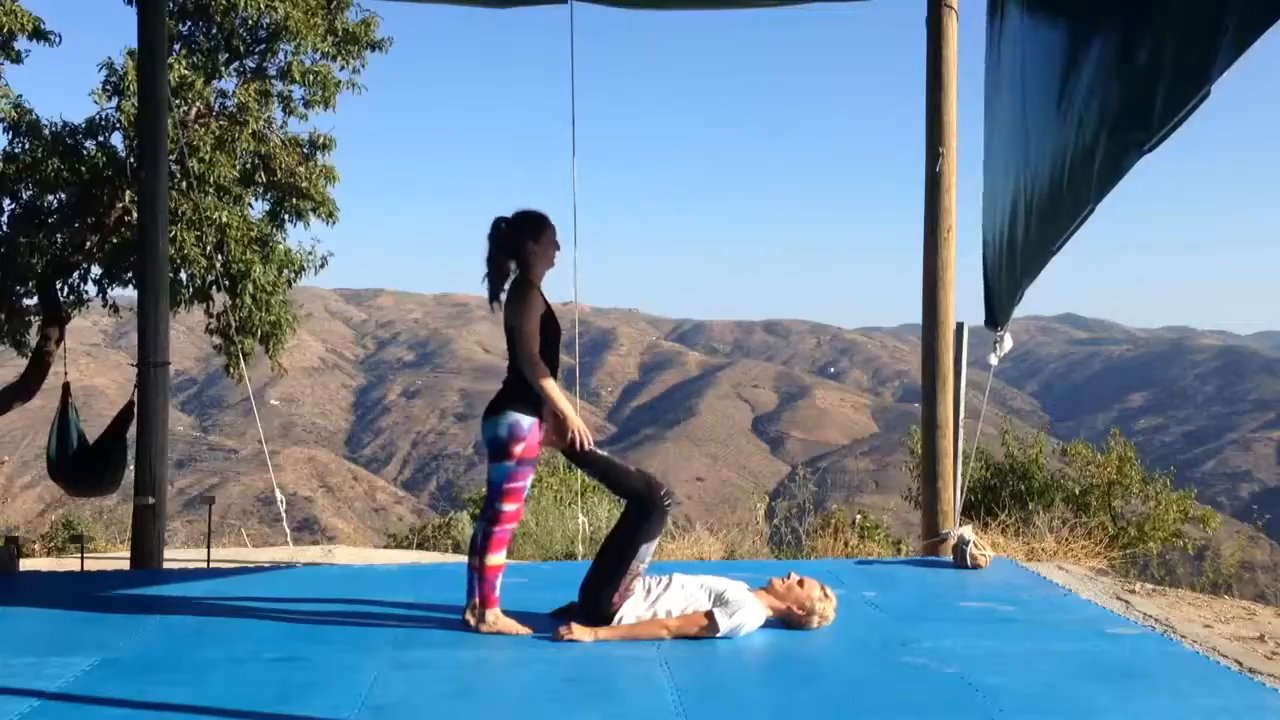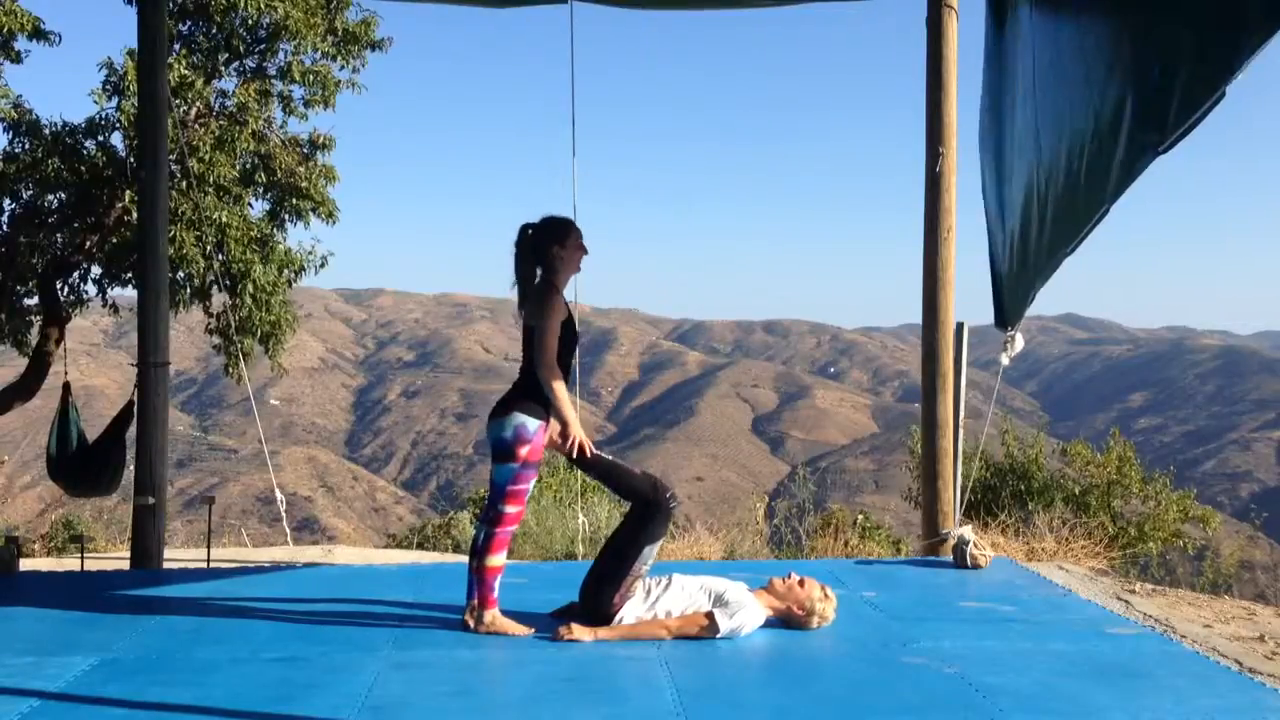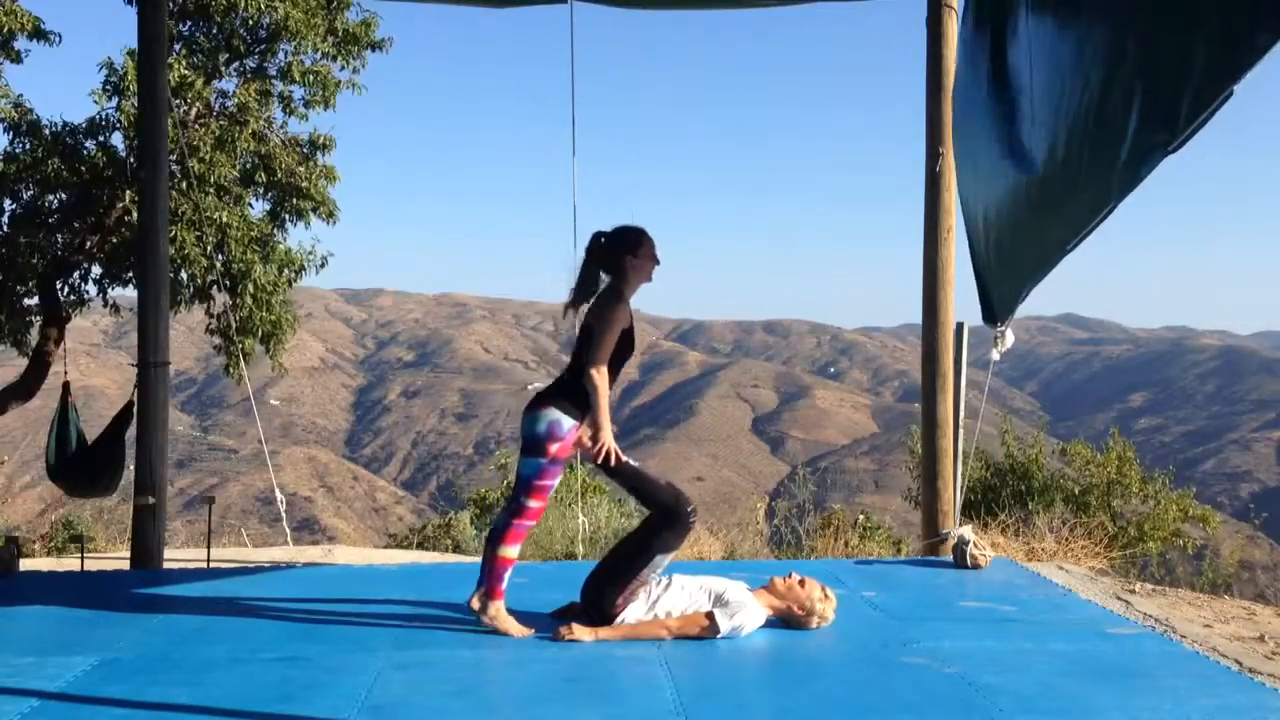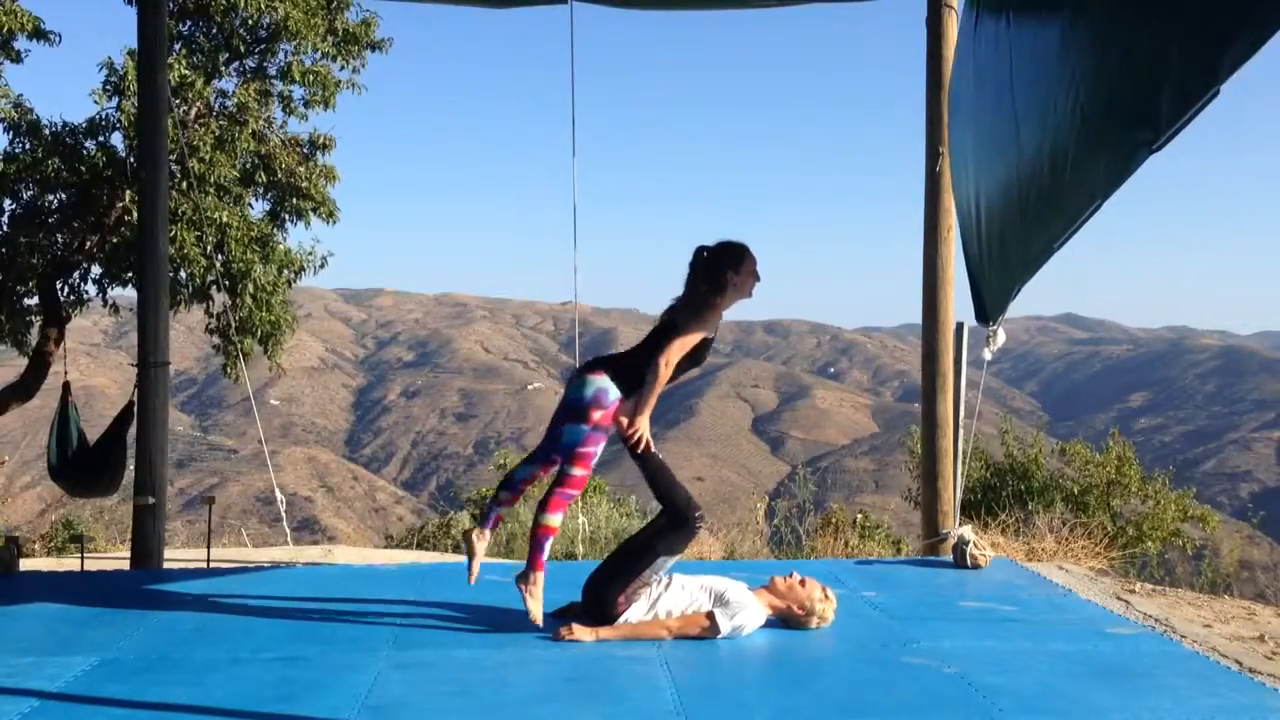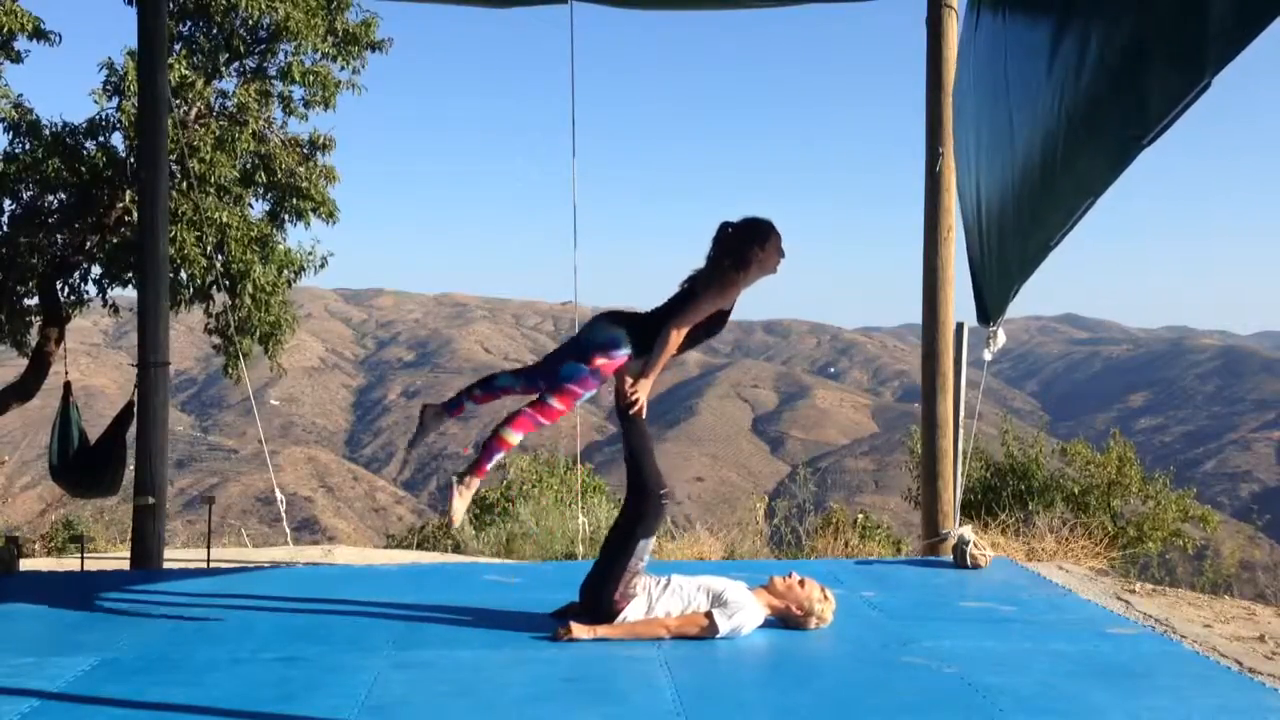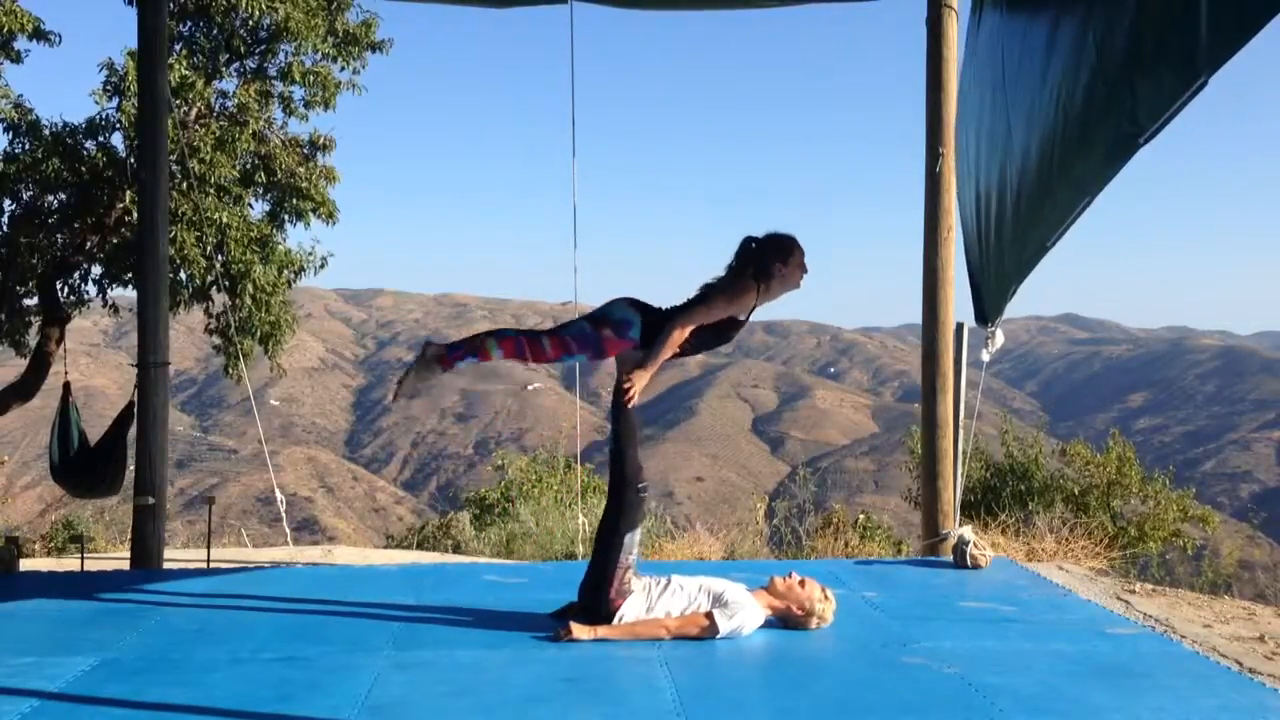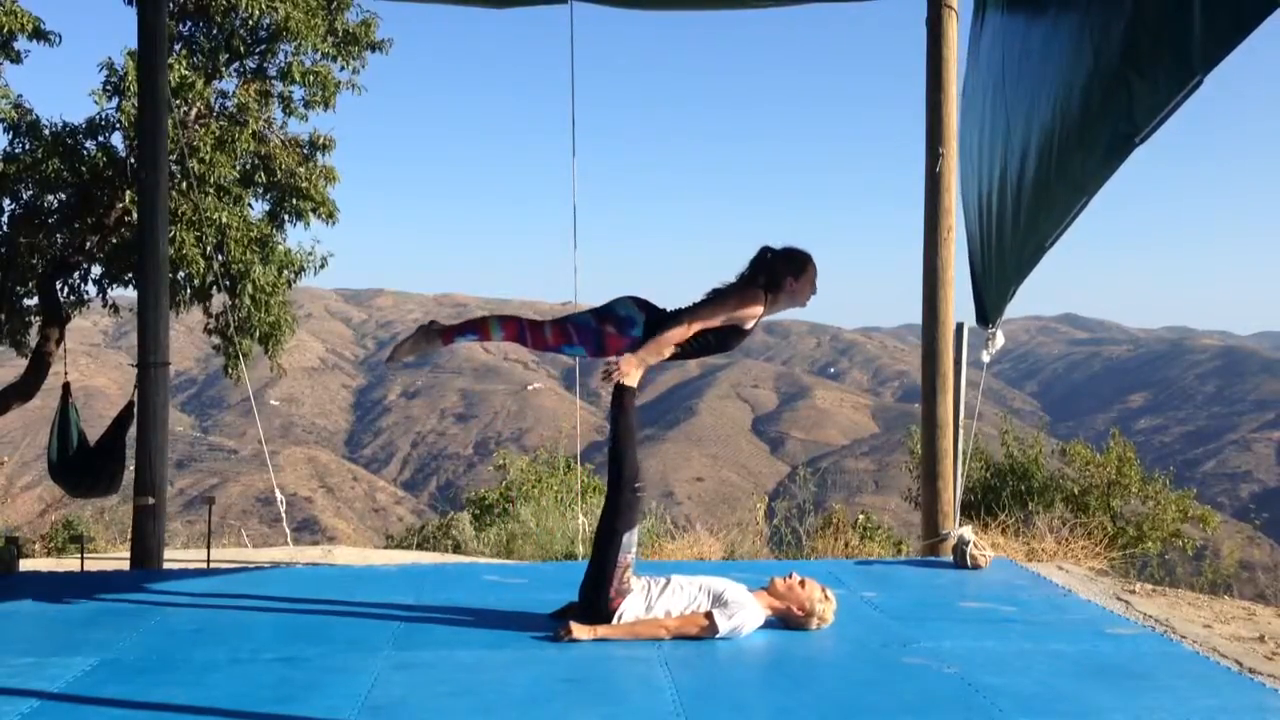
dt=0.5s
person 1, frame 1
left shoulder: (525, 292)
right shoulder: (527, 292)
right elbow: (531, 362)
left wrist: (552, 414)
right wrist: (568, 412)
left hip: (513, 413)
right hip: (516, 417)
left knee: (495, 513)
right knee: (504, 515)
left ankle: (477, 605)
right ankle: (489, 613)
person 1, frame 2
left shoulder: (545, 295)
right shoulder: (551, 297)
right elbow: (547, 367)
left wrist: (554, 420)
right wrist: (571, 421)
left hip: (519, 415)
right hip: (522, 420)
left knee: (496, 515)
right knee: (506, 518)
left ankle: (476, 606)
right ankle: (488, 613)
person 1, frame 3
left shoulder: (608, 300)
right shoulder: (617, 305)
right elbow: (596, 369)
left wrist: (588, 422)
right wrist: (604, 428)
left hip: (551, 411)
right hip: (557, 417)
left knee: (520, 506)
right knee: (526, 510)
left ankle: (484, 596)
right ankle: (492, 604)
person 1, frame 4
left shoulder: (696, 305)
right shoulder: (710, 314)
right elbow: (664, 361)
left wrist: (631, 405)
right wrist: (643, 415)
left hip: (596, 378)
right hip: (603, 390)
left knee: (543, 459)
right knee: (569, 482)
left ankle: (483, 531)
right ankle: (534, 575)
person 1, frame 5
left shoulder: (721, 276)
right shoulder: (730, 285)
right elbow: (676, 329)
left wrist: (643, 365)
right wrist: (648, 378)
left hip: (614, 332)
right hip: (616, 341)
left knee: (528, 380)
right knee: (543, 408)
left ankle: (440, 412)
right ankle: (469, 479)
person 1, frame 6
left shoulder: (742, 289)
right shoulder: (745, 295)
right elbow: (682, 326)
left wrist: (642, 361)
right wrist: (646, 373)
left hip: (629, 324)
right hip: (626, 328)
left knee: (536, 343)
right knee: (533, 347)
left ankle: (442, 352)
right ankle: (436, 365)
person 1, frame 7
left shoulder: (748, 299)
right shoulder: (752, 305)
right elbow: (690, 324)
left wrist: (639, 355)
right wrist: (638, 358)
left hip: (634, 325)
right hip: (632, 328)
left knee: (537, 333)
right knee: (534, 334)
left ankle: (441, 333)
right ankle: (436, 336)
person 2, frame 1
left shoulder: (745, 615)
right shoulder: (744, 596)
left elbow: (670, 628)
left wrist: (595, 633)
left hip: (613, 606)
right hip: (616, 602)
left knee: (653, 497)
person 2, frame 2
left shoulder: (746, 615)
right shoulder: (745, 597)
left elbow: (670, 628)
left wrist: (595, 633)
left hip: (613, 608)
right hip: (615, 602)
left knee: (658, 499)
person 2, frame 3
left shoulder: (746, 616)
right shoulder: (743, 596)
left elbow: (671, 628)
left wrist: (596, 633)
left hip: (615, 607)
right hip: (613, 602)
left knee: (679, 512)
person 2, frame 4
left shoulder: (746, 615)
right shoulder: (744, 598)
left elbow: (671, 628)
left wrist: (596, 633)
left hip: (615, 605)
right hip: (615, 600)
left knee: (686, 517)
person 2, frame 5
left shoulder: (745, 616)
right shoulder: (742, 595)
left elbow: (669, 628)
left wrist: (594, 631)
left hip: (614, 608)
right hip: (616, 603)
left knee: (652, 497)
left ankle: (627, 398)
person 2, frame 6
left shoulder: (745, 616)
right shoulder: (743, 600)
left elbow: (669, 628)
left wrist: (595, 632)
left hip: (614, 606)
right hip: (616, 602)
left knee: (630, 493)
left ankle: (626, 390)
person 2, frame 7
left shoulder: (745, 616)
right shoulder: (743, 599)
left elbow: (668, 629)
left wrist: (594, 632)
left hip: (613, 608)
right hip: (616, 603)
left knee: (627, 495)
left ankle: (628, 383)
